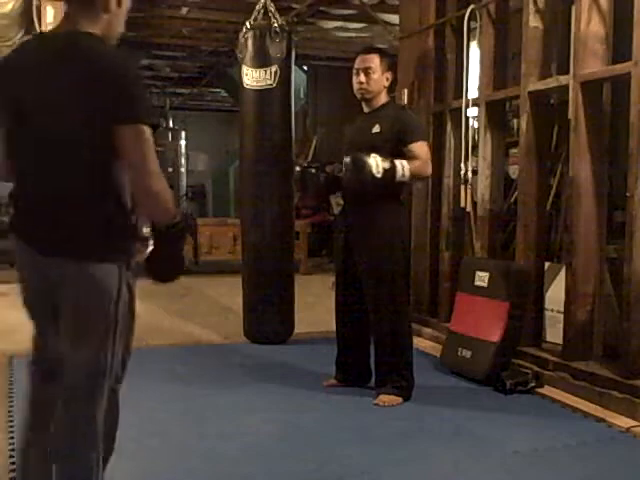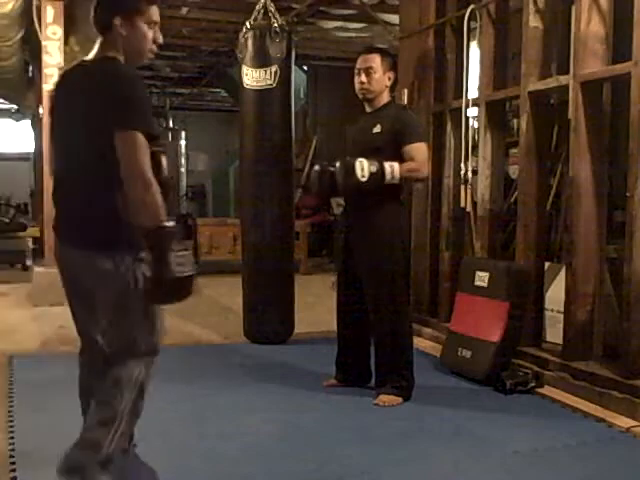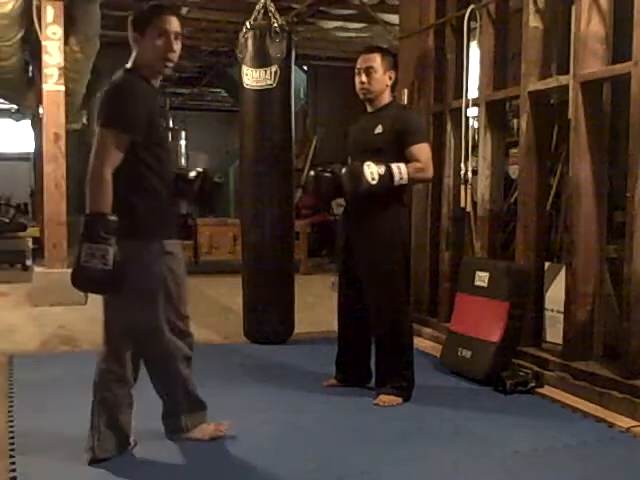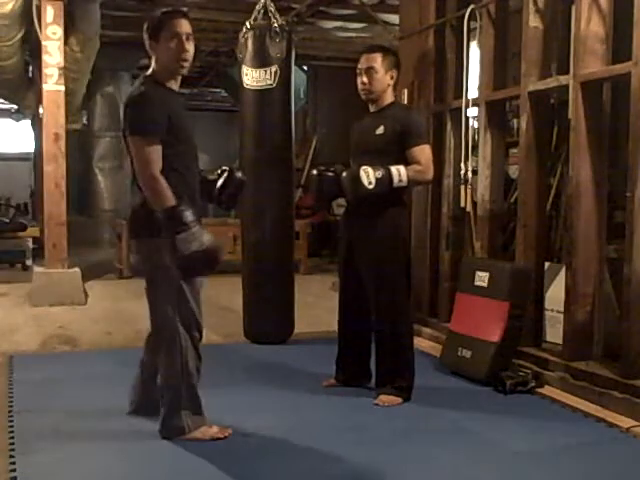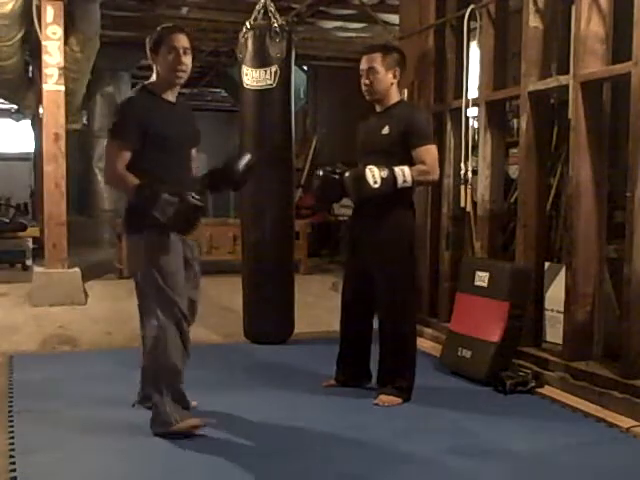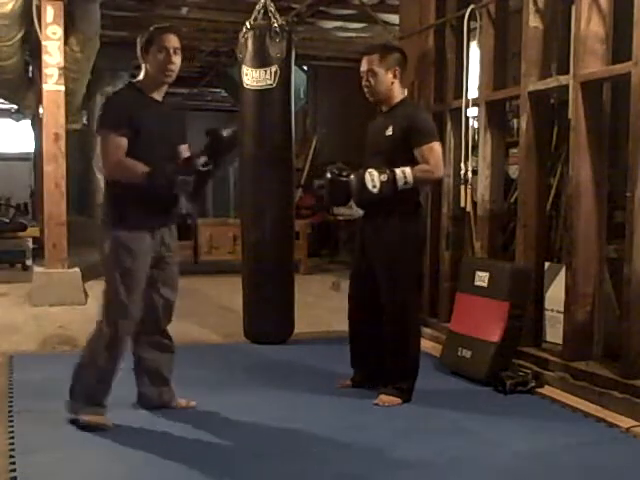
dt=0.4s
person 1, frame 1
right shoulder: (114, 70)
right elbow: (144, 179)
right wrist: (171, 229)
right hip: (95, 250)
left knee: (50, 365)
right knee: (91, 382)
person 1, frame 2
left shoulder: (68, 84)
right shoulder: (124, 84)
right elbow: (138, 178)
left hip: (71, 239)
right hip: (114, 244)
left knee: (98, 349)
right knee: (135, 353)
person 1, frame 3
left shoulder: (135, 91)
right shoulder: (130, 92)
right elbow: (101, 169)
right wrist: (96, 231)
left hip: (132, 234)
right hip: (147, 238)
left knee: (123, 339)
right knee: (167, 333)
left ankle: (106, 438)
right ankle: (185, 419)
person 1, frame 4
left shoulder: (169, 97)
right shoulder: (147, 100)
right elbow: (150, 175)
left wrist: (209, 186)
right wrist: (184, 228)
left hip: (178, 227)
right hip: (165, 228)
left knee: (171, 320)
right knee: (180, 324)
left ankle: (149, 398)
right ankle: (183, 419)
person 1, frame 5
left shoulder: (185, 114)
right shoulder: (135, 108)
right elbow: (113, 172)
left wrist: (216, 179)
right wrist: (154, 201)
left hip: (179, 228)
right hip: (150, 229)
left knee: (179, 310)
right knee: (168, 315)
left ankle: (155, 391)
right ankle: (169, 412)
person 1, frame 6
left shoulder: (173, 115)
right shoulder: (121, 103)
left elbow: (181, 167)
right elbow: (112, 164)
left wrist: (200, 165)
right wrist: (160, 176)
left hip: (163, 224)
right hip: (128, 225)
left knee: (159, 312)
right knee: (121, 315)
left ankle: (156, 390)
right ankle: (86, 400)
person 2, frame 1
left shoulder: (401, 118)
right shoulder: (354, 126)
left elbow: (424, 166)
left wrist: (386, 168)
left hip: (384, 219)
right hip: (352, 218)
left knee: (388, 303)
right knee: (349, 300)
left ankle: (396, 382)
right ankle: (351, 370)
person 2, frame 2
left shoulder: (402, 119)
right shoulder: (357, 126)
left elbow: (421, 168)
left wrist: (375, 171)
right wrist: (336, 179)
left hip: (386, 221)
right hip: (354, 218)
left knee: (389, 303)
right knee: (350, 300)
left ankle: (396, 382)
right ankle: (352, 371)
person 2, frame 3
left shoulder: (403, 119)
right shoulder: (358, 126)
left elbow: (425, 168)
left wrist: (383, 173)
right wrist: (335, 182)
left hip: (387, 221)
right hip: (355, 219)
left knee: (389, 303)
right knee: (351, 300)
left ankle: (397, 383)
right ankle: (352, 371)
person 2, frame 4
left shoulder: (406, 119)
right shoulder: (360, 125)
left elbow: (425, 171)
left wrist: (383, 175)
right wrist: (336, 181)
left hip: (387, 222)
right hip: (355, 219)
left knee: (390, 304)
right knee: (352, 300)
left ankle: (396, 383)
right ankle: (352, 371)
person 2, frame 5
left shoulder: (412, 118)
right shoulder: (367, 124)
left elbow: (430, 171)
left wrist: (387, 176)
right wrist: (342, 182)
left hip: (394, 222)
right hip: (363, 220)
left knee: (395, 304)
right knee: (354, 301)
left ankle: (397, 383)
right ankle: (352, 371)
person 2, frame 6
left shoulder: (414, 117)
right shoulder: (376, 122)
left elbow: (434, 170)
left wrist: (388, 179)
right wrist: (353, 183)
left hip: (401, 223)
right hip: (373, 222)
left knee: (400, 305)
right knee: (361, 300)
left ankle: (399, 384)
right ankle: (367, 372)
